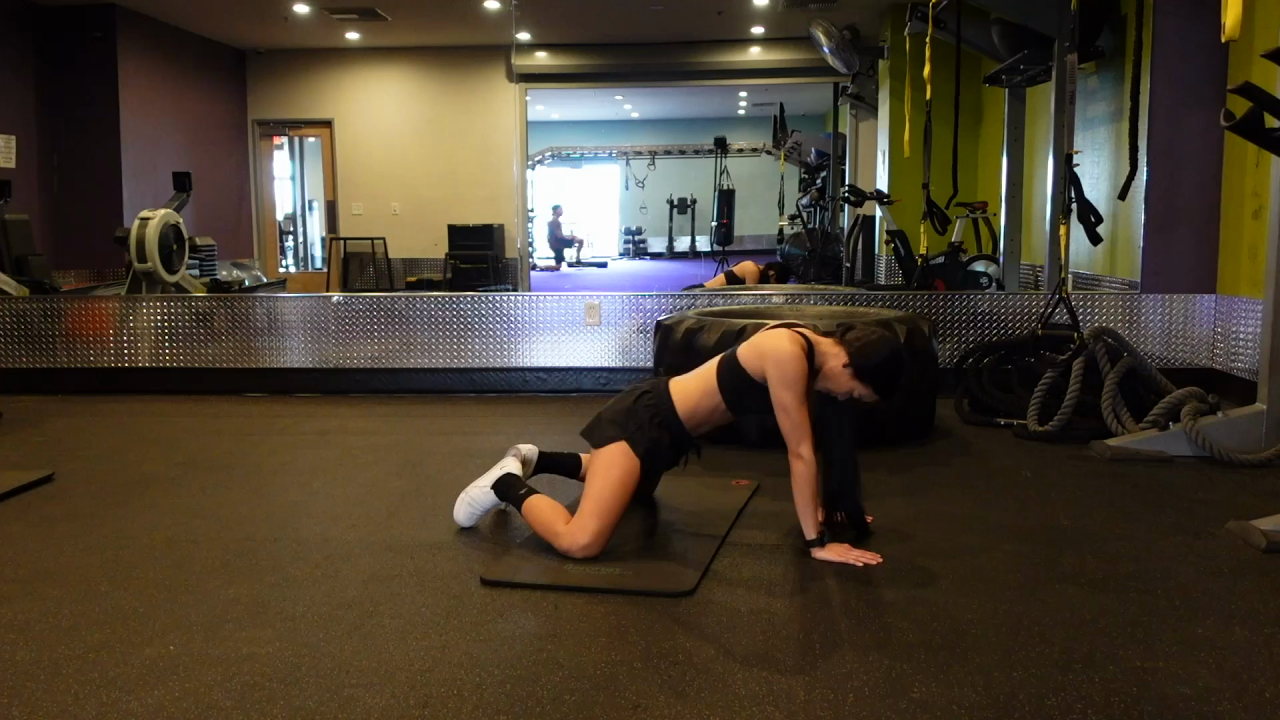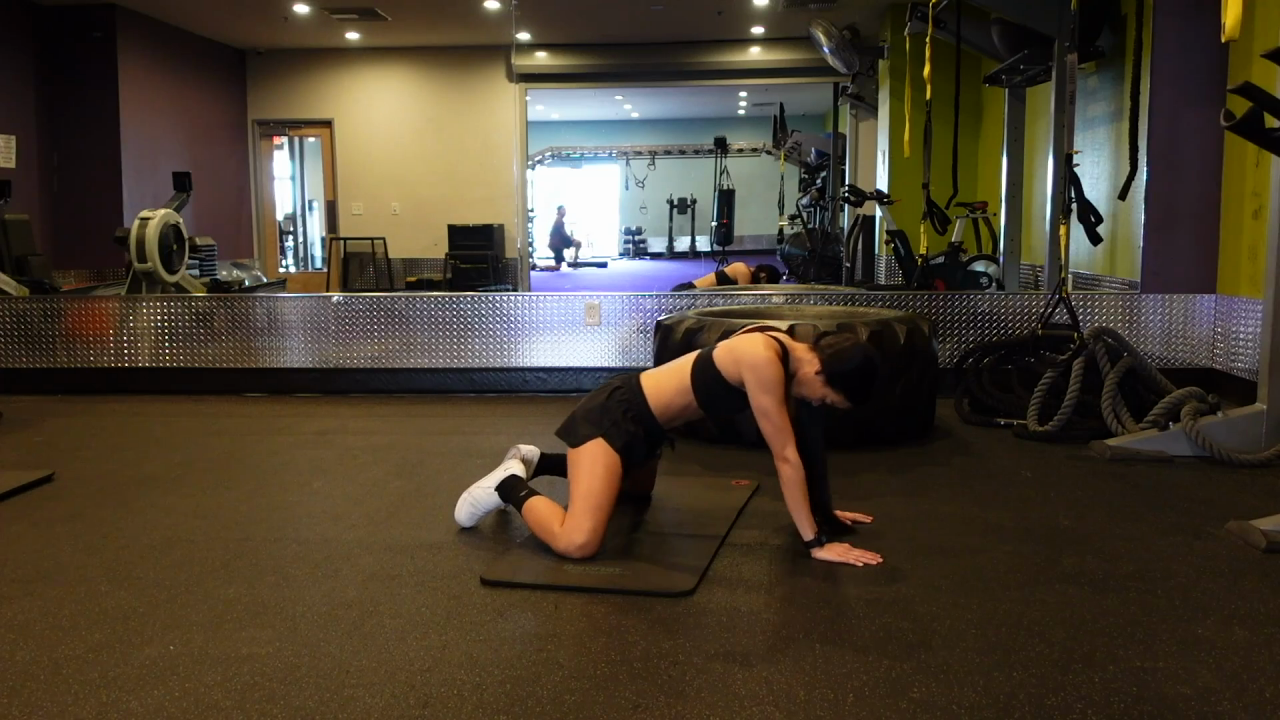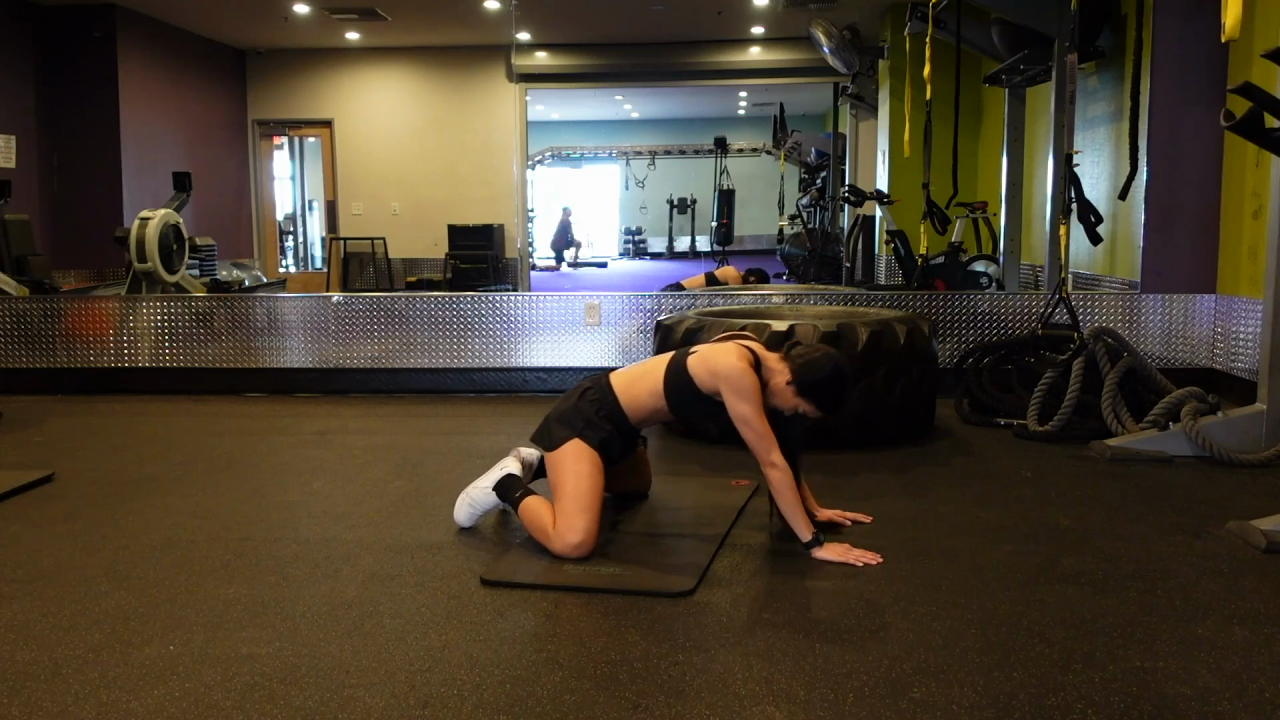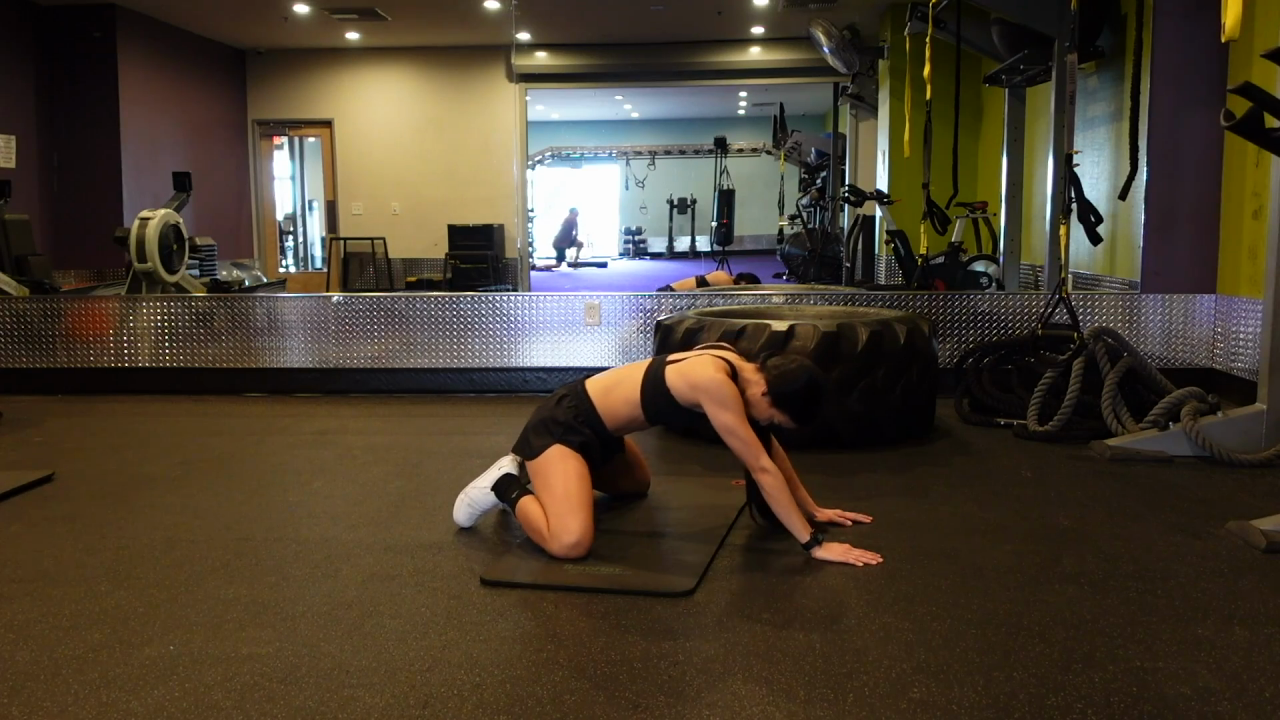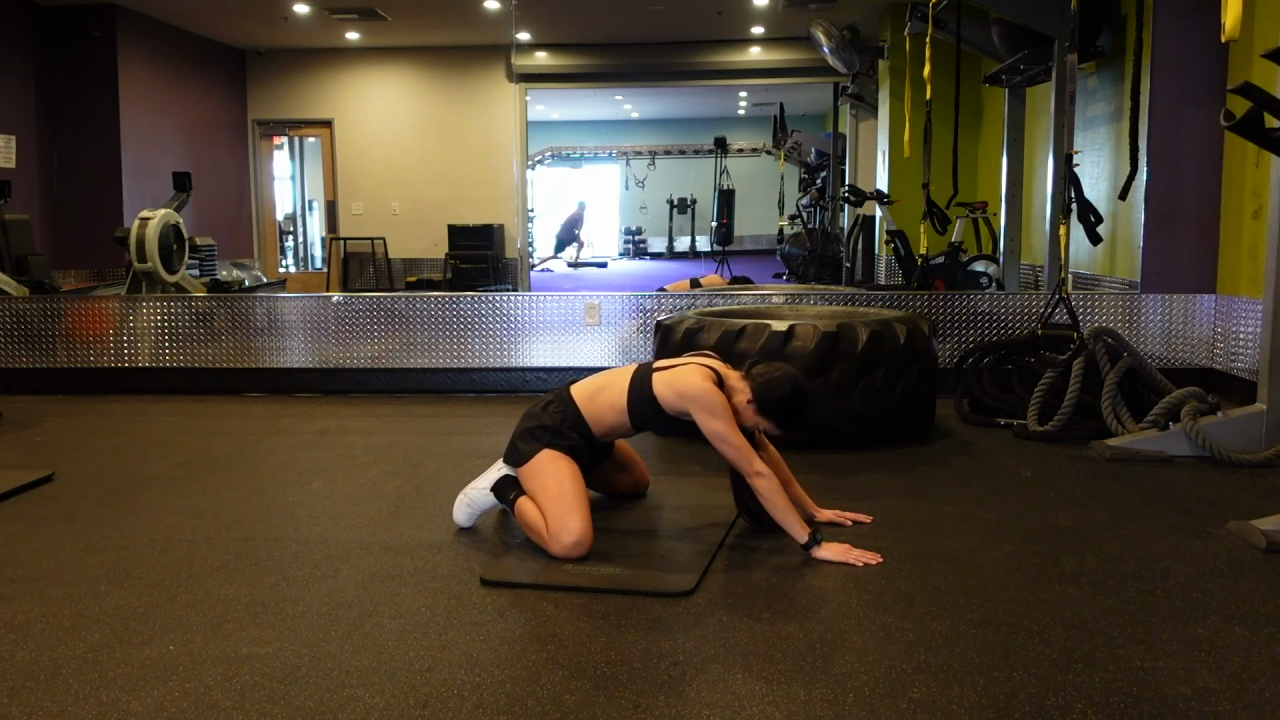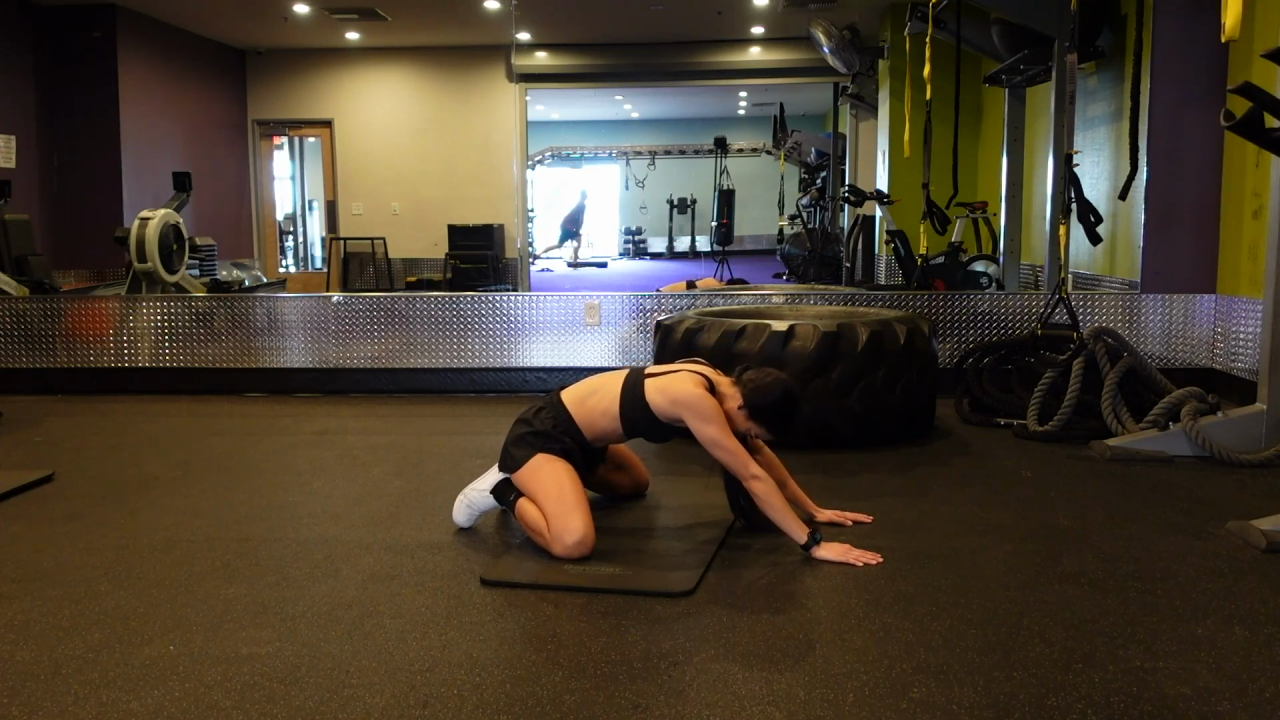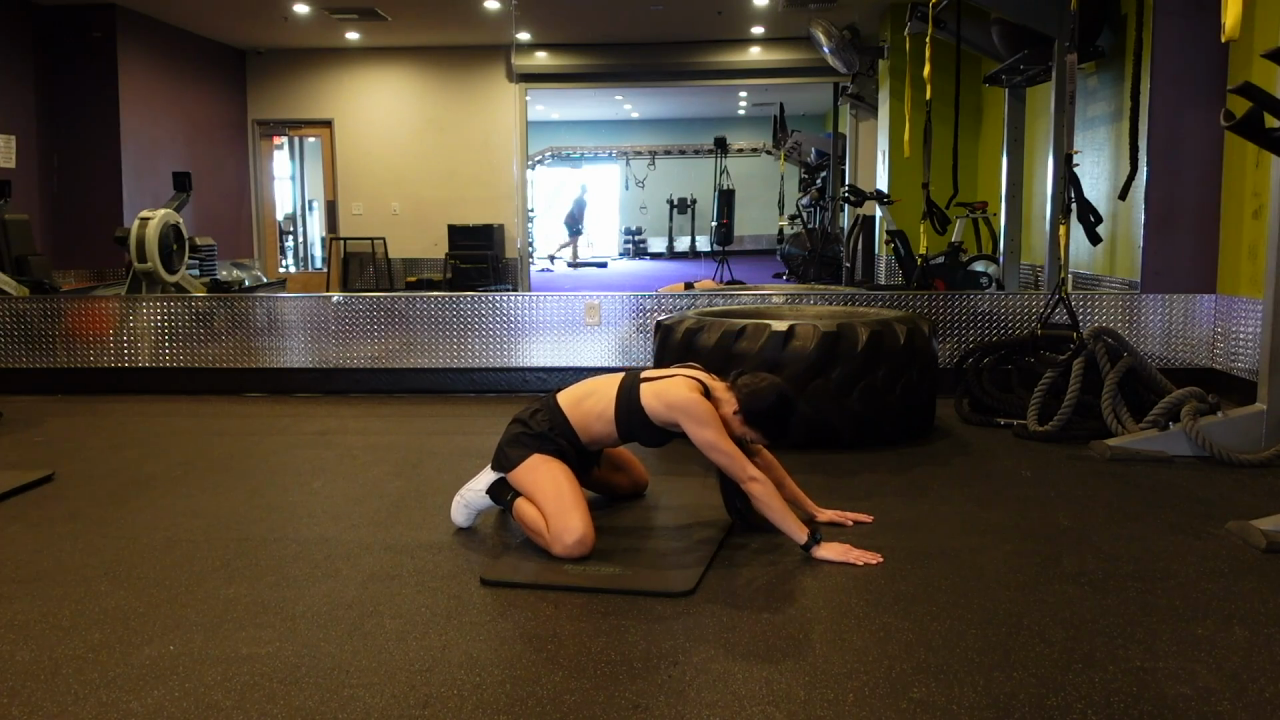
dt=0.2s
person 1, frame 1
left shoulder: (809, 352)
right shoulder: (788, 355)
left elbow: (807, 446)
right elbow: (800, 454)
left wrist: (823, 510)
right wrist: (818, 541)
left hip: (665, 429)
right hip: (642, 422)
left knee: (638, 491)
right knee: (581, 544)
left ankle: (534, 460)
right ankle: (510, 486)
person 1, frame 2
left shoulder: (791, 357)
right shoulder: (765, 360)
left elbow: (795, 443)
right elbow: (785, 457)
left wrist: (819, 509)
right wrist: (816, 542)
left hip: (641, 421)
right hip: (615, 417)
left knee: (638, 489)
right knee: (577, 544)
left ankle: (537, 461)
right ankle: (510, 487)
person 1, frame 3
left shoulder: (762, 364)
right shoulder: (738, 370)
left elbow: (783, 447)
right elbow: (772, 463)
left wrist: (814, 509)
right wrist: (814, 542)
left hip: (617, 422)
right hip: (586, 419)
left knee: (637, 488)
right knee: (573, 544)
left ankle: (535, 464)
right ankle: (509, 487)
person 1, frame 4
left shoulder: (740, 371)
right shoulder: (716, 383)
left elbow: (772, 451)
right elbow: (763, 469)
left wrist: (813, 510)
right wrist: (813, 543)
left hip: (597, 427)
right hip: (562, 425)
left knee: (636, 486)
right knee: (571, 543)
left ankle: (535, 470)
right ankle: (508, 488)
person 1, frame 5
left shoulder: (725, 378)
right shoulder: (704, 392)
left elbow: (766, 453)
right elbow: (757, 473)
left wrist: (813, 510)
right wrist: (813, 544)
left hip: (586, 432)
right hip: (549, 431)
left knee: (635, 485)
right knee: (572, 543)
left ankle: (537, 476)
right ankle: (507, 488)
person 1, frame 6
left shoulder: (719, 385)
right shoulder: (694, 398)
left elbow: (762, 455)
right elbow: (753, 476)
left wrist: (813, 510)
right wrist: (812, 543)
left hip: (578, 435)
right hip: (542, 435)
left knee: (635, 485)
right knee: (574, 543)
left ankle: (532, 480)
right ankle: (506, 491)
person 1, frame 7
left shoulder: (714, 389)
right shoulder: (690, 403)
left elbow: (761, 457)
right elbow: (751, 479)
left wrist: (814, 510)
right wrist: (812, 543)
left hip: (573, 436)
right hip: (537, 436)
left knee: (635, 485)
right knee: (574, 542)
left ankle: (545, 479)
right ankle: (503, 489)
